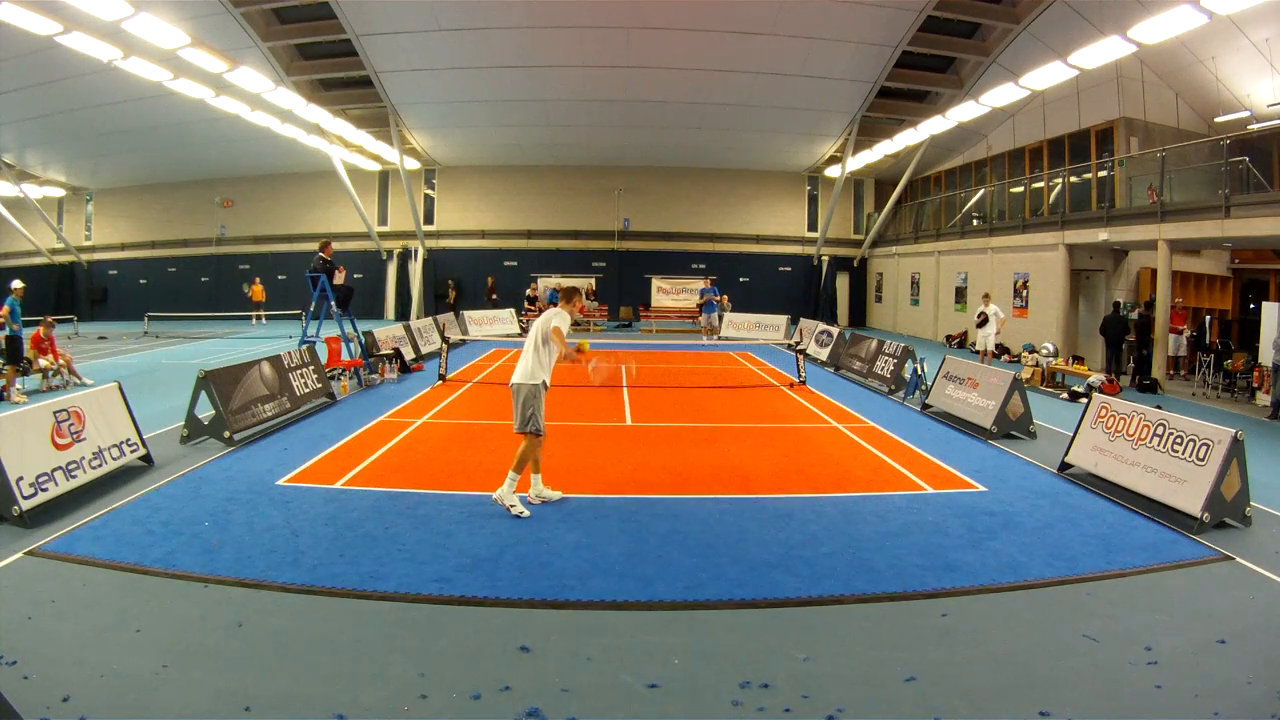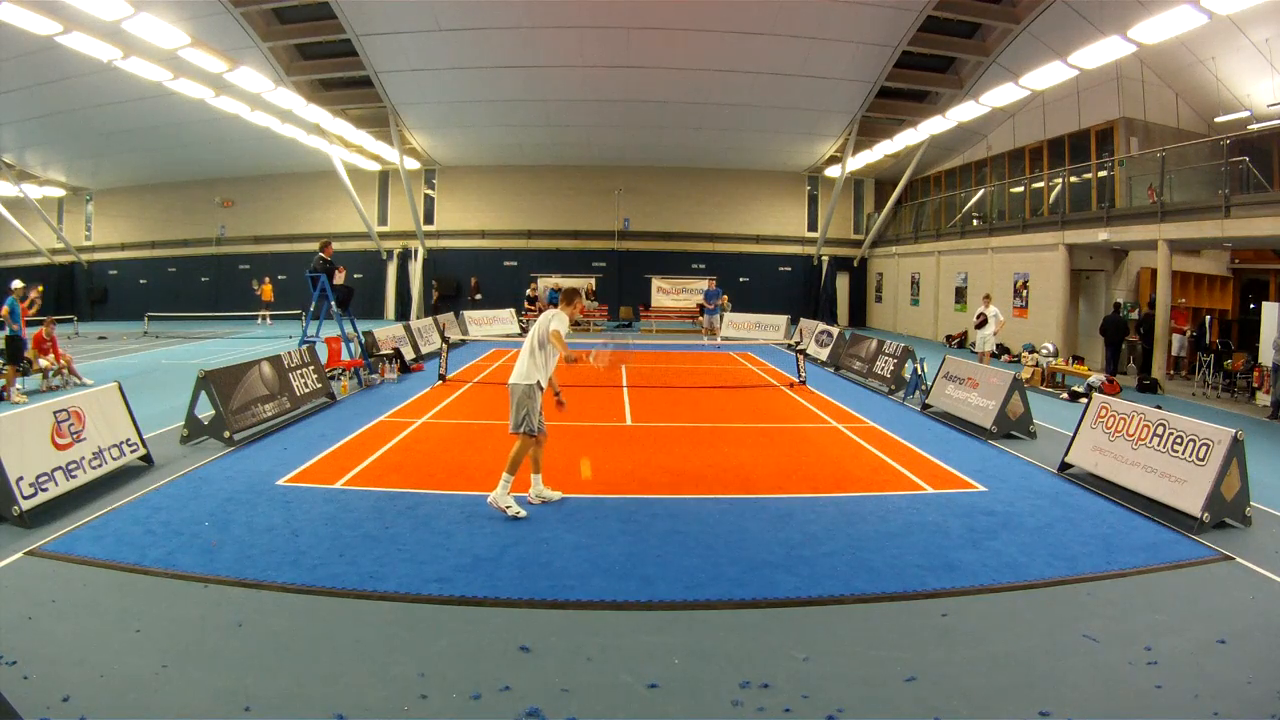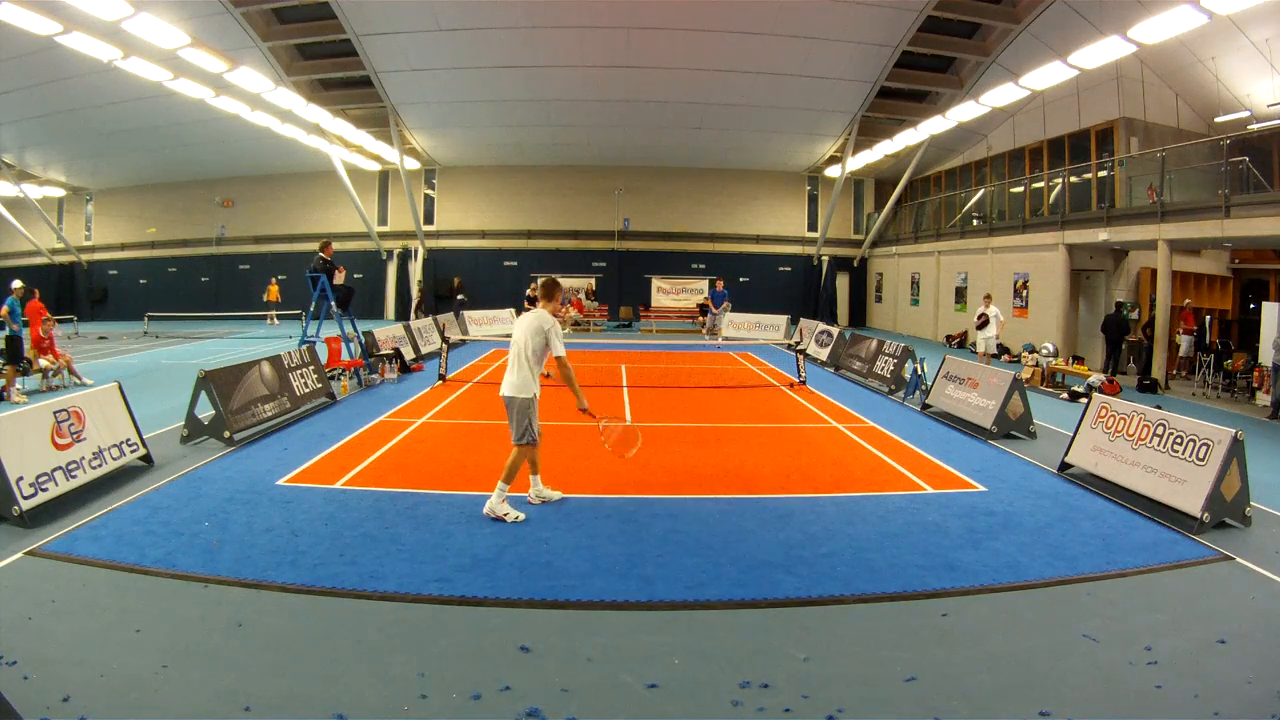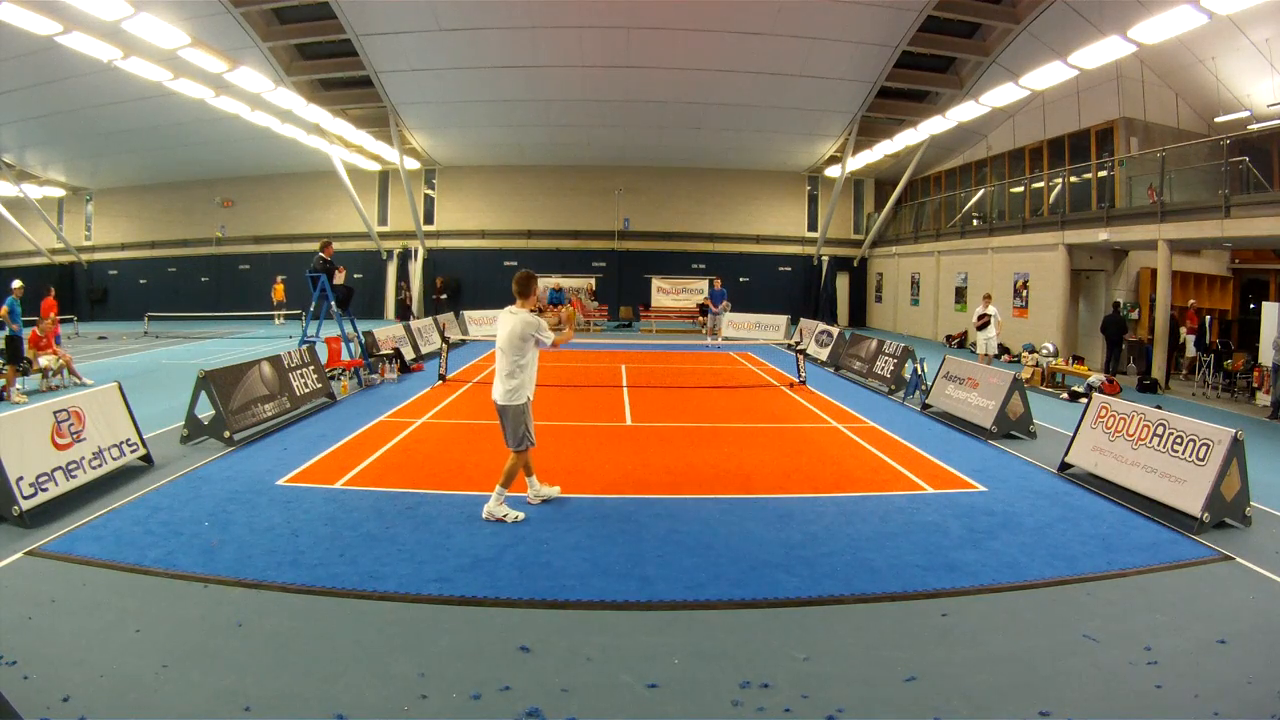
dt=0.4s
person 1, frame 1
left shoulder: (548, 315)
right shoulder: (561, 314)
right elbow: (555, 332)
left wrist: (565, 353)
right wrist: (566, 349)
left hip: (528, 381)
right hip: (531, 382)
left knee: (538, 436)
right knee: (532, 436)
left ankle: (537, 489)
right ankle: (506, 491)
person 1, frame 2
left shoulder: (551, 317)
right shoulder: (559, 316)
right elbow: (554, 335)
left wrist: (557, 392)
right wrist: (565, 350)
left hip: (530, 383)
right hip: (526, 383)
left knee: (539, 436)
right knee: (526, 437)
left ankle: (537, 489)
right ankle: (501, 493)
person 1, frame 3
left shoulder: (524, 318)
right shoulder: (550, 323)
right elbow: (562, 363)
left wrist: (542, 373)
right wrist: (579, 397)
left hip: (514, 388)
right hip: (522, 392)
left knee: (533, 441)
right knee: (523, 446)
left ankle: (537, 490)
right ankle: (496, 501)
person 1, frame 4
left shoulder: (506, 314)
right shoulder: (532, 323)
right elbow: (556, 341)
right wrist: (569, 333)
left hip: (503, 392)
right hip: (515, 396)
left knee: (523, 445)
right knee: (520, 451)
left ankle: (535, 490)
right ankle: (494, 505)
